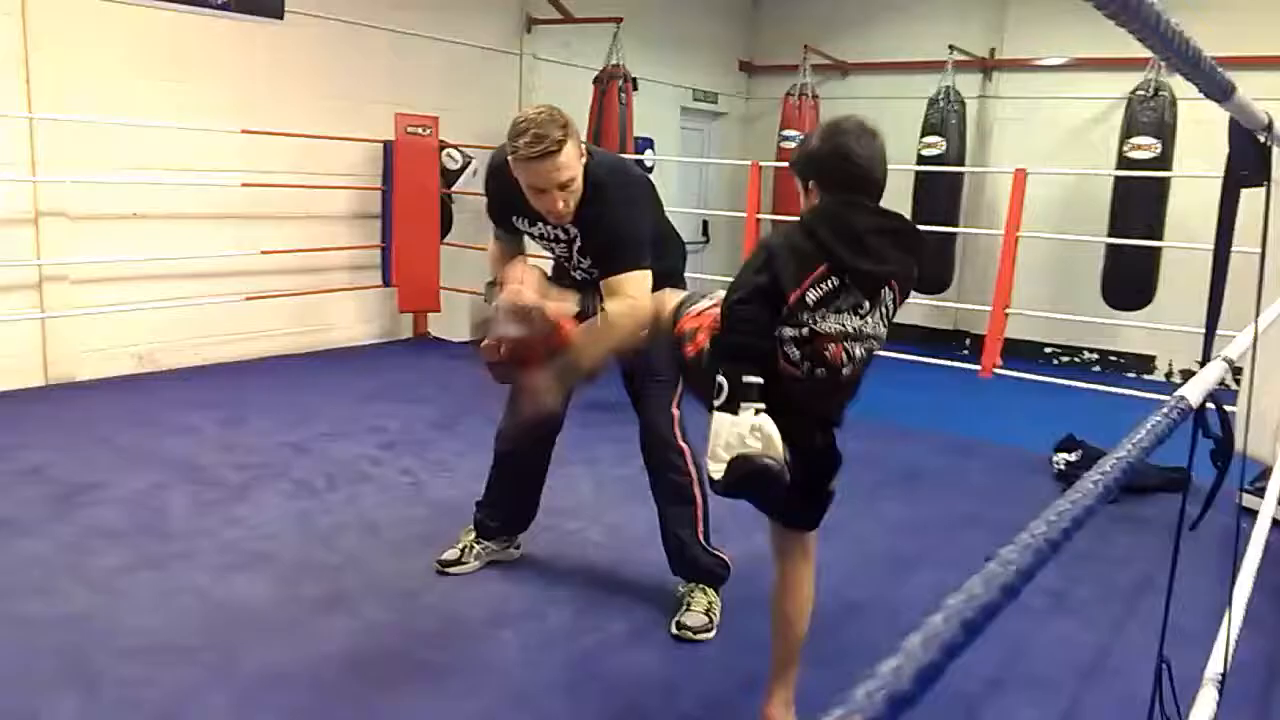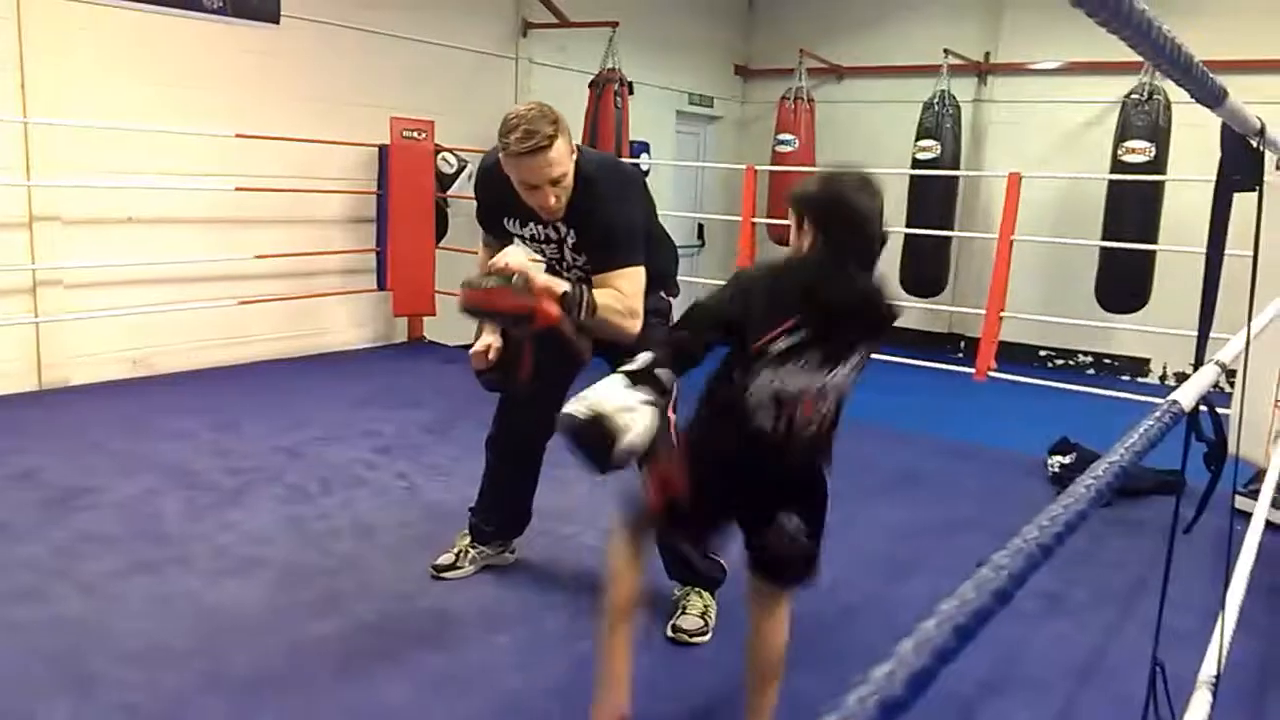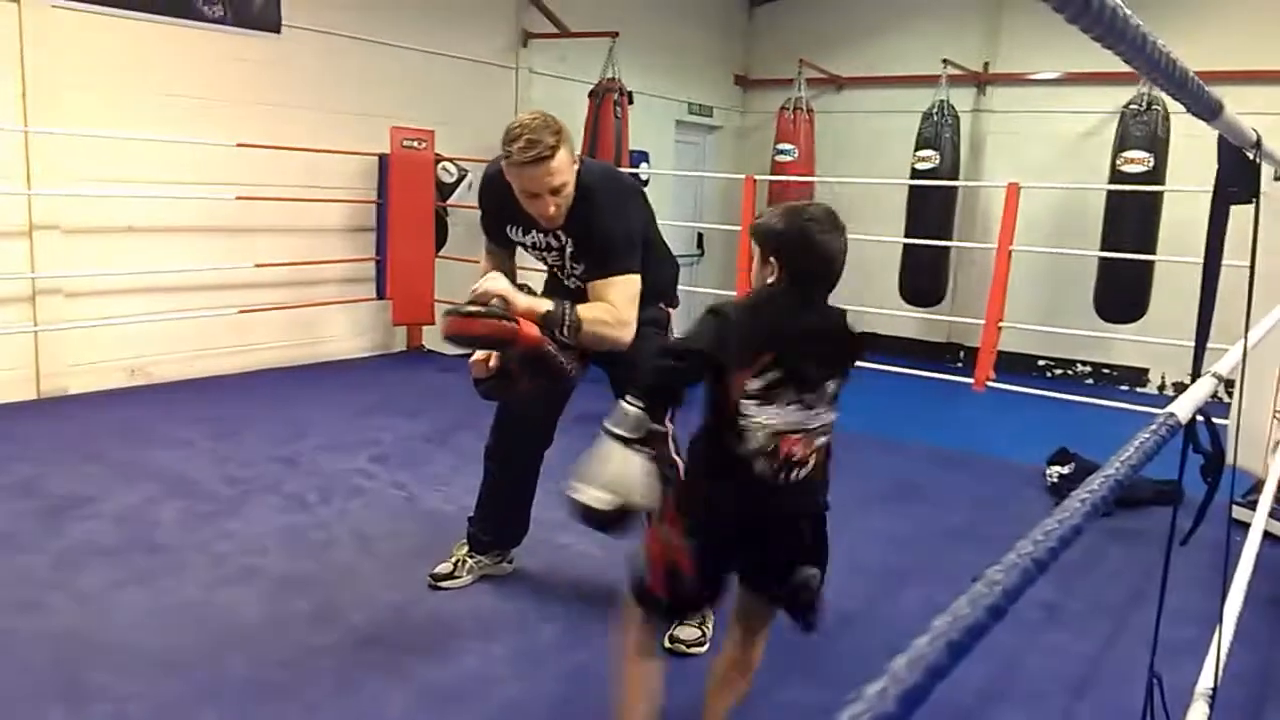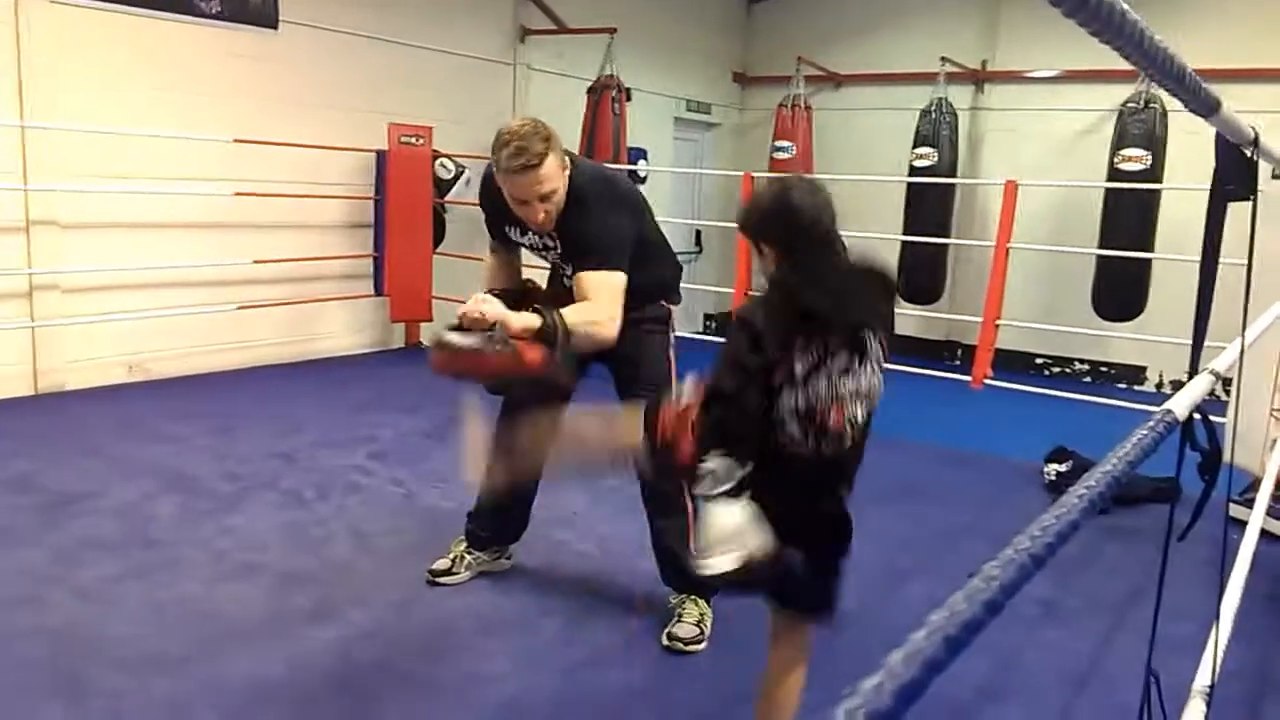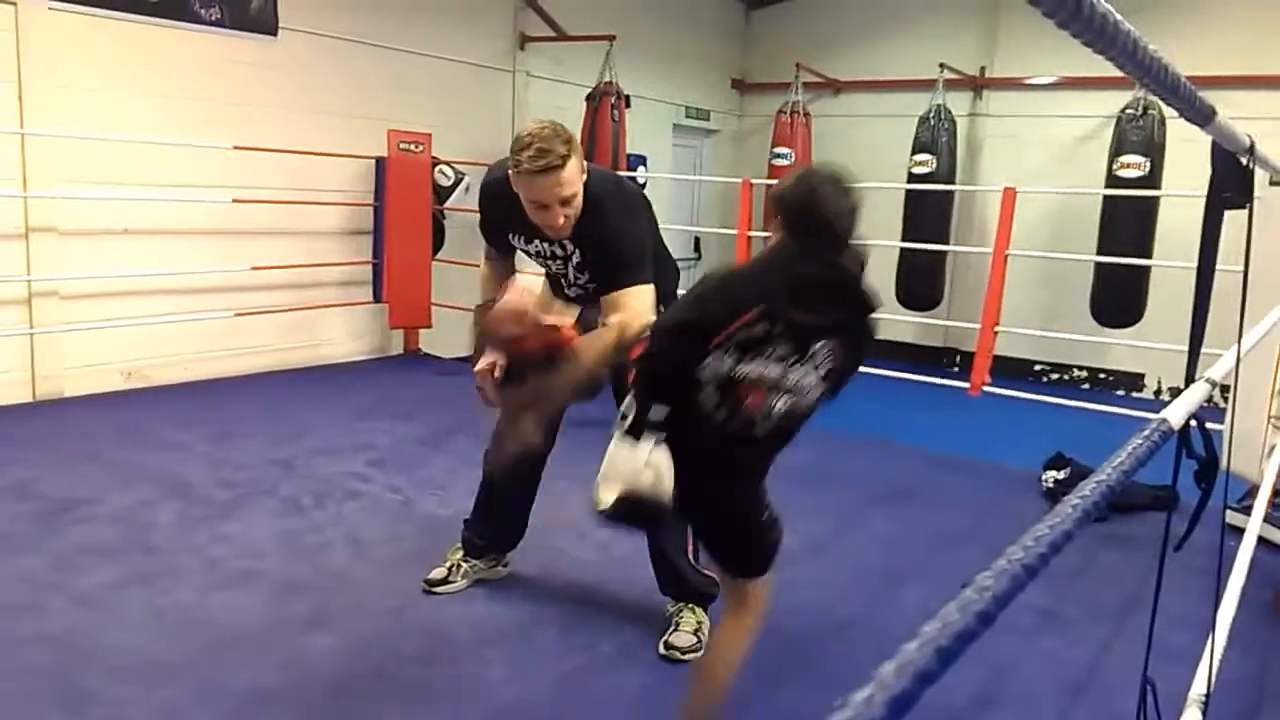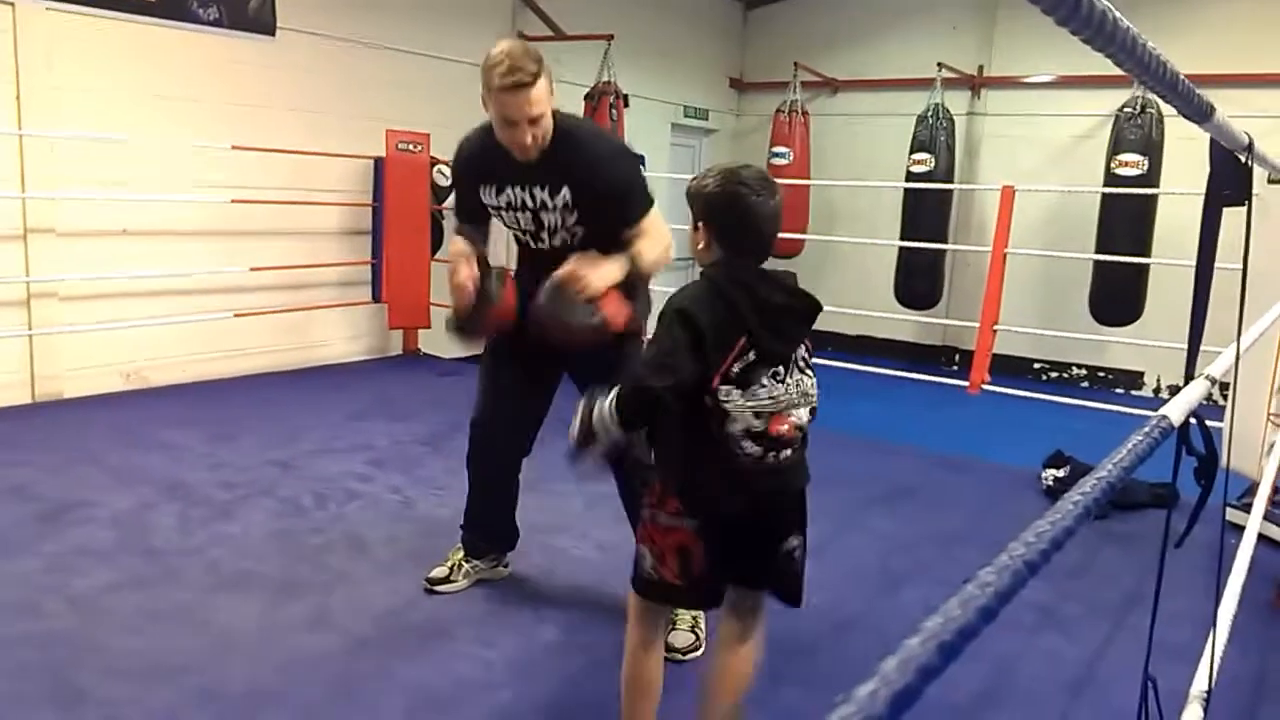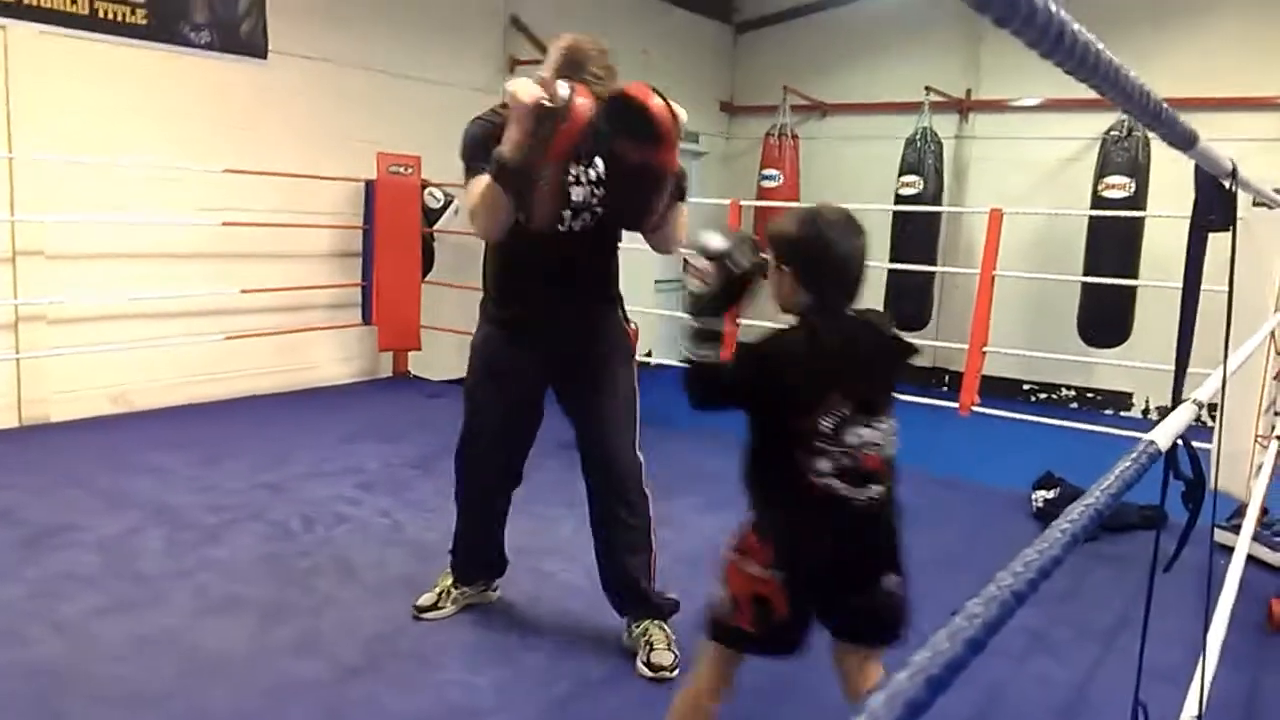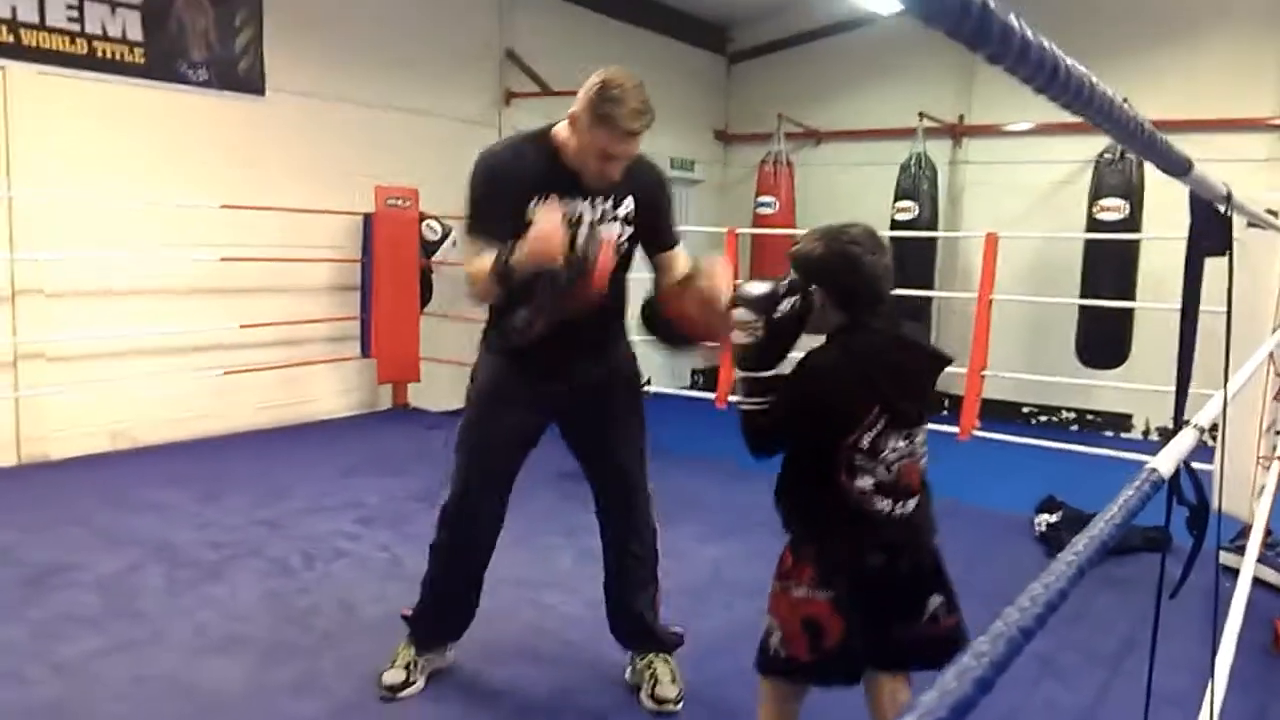
dt=0.4s
person 1, frame 1
left shoulder: (621, 190)
right shoulder: (502, 174)
left elbow: (631, 318)
right elbow: (506, 241)
left hip: (646, 297)
right hip: (574, 287)
left knee: (662, 430)
right knee: (527, 411)
left ankle: (701, 579)
right ankle: (496, 533)
person 1, frame 2
left shoulder: (613, 188)
right shoulder: (492, 176)
left elbow: (626, 319)
right elbow: (495, 249)
left wrist: (543, 283)
right wrist: (493, 328)
left hip: (635, 297)
right hip: (559, 291)
right knee: (517, 415)
left ankle: (696, 582)
right ankle: (490, 537)
person 1, frame 3
left shoulder: (611, 198)
right shoulder: (495, 186)
left elbow: (617, 328)
right elbow: (498, 259)
left wrist: (524, 302)
left hip: (636, 310)
right hip: (556, 303)
left knee: (652, 446)
right knee: (517, 426)
right ankle: (488, 547)
person 1, frame 4
left shoulder: (602, 199)
right shoulder: (494, 190)
left elbow: (603, 326)
left wrist: (515, 320)
right wrist: (499, 323)
left hip: (639, 305)
right hip: (566, 297)
right knee: (519, 421)
left ankle: (690, 590)
right ankle: (487, 543)
person 1, frame 5
left shoulder: (620, 209)
right shoulder: (498, 191)
left elbow: (631, 328)
right elbow: (497, 264)
left wrist: (553, 316)
right wrist: (493, 344)
left hip: (638, 319)
right hip: (562, 311)
right knee: (516, 431)
left ankle: (690, 598)
right ankle: (481, 551)
person 1, frame 6
left shoulder: (598, 153)
right shoulder: (475, 158)
left elbow: (657, 244)
right elbow: (468, 237)
left wrist: (614, 271)
right wrist: (465, 269)
right hip: (530, 308)
left knee: (634, 451)
right knee: (493, 432)
right ankle: (485, 549)
person 1, frame 7
left shoulder: (619, 140)
right shoulder: (491, 130)
left elbow: (666, 242)
right elbow: (487, 225)
left wrist: (664, 169)
right wrist: (518, 138)
left hip: (594, 330)
right hip: (510, 328)
left knee: (617, 471)
right knee: (482, 463)
left ankle: (644, 615)
right ankle: (476, 575)
person 1, frame 8
left shoulder: (644, 180)
right shoulder: (506, 167)
left elbow: (667, 261)
right elbow: (479, 275)
left wrist: (698, 285)
right wrist: (524, 260)
left hip: (602, 362)
right hip: (516, 359)
left knee: (628, 507)
right knee: (471, 506)
left ankle: (647, 648)
right ankle: (429, 640)
person 2, frame 1
left shoulder: (788, 244)
right shoulder: (902, 252)
left elbow: (742, 327)
left wrist: (733, 408)
left hip: (758, 410)
right hip: (811, 431)
left knee: (660, 304)
right knee: (794, 554)
left ankle: (550, 375)
person 2, frame 2
left shoulder: (759, 287)
right shoulder: (869, 316)
left elbow: (689, 340)
left wrist: (628, 387)
left hip: (708, 457)
right hip: (795, 481)
left knee: (634, 538)
right knee: (773, 599)
person 2, frame 3
left shoulder: (734, 323)
right shoulder: (840, 340)
left elbow: (664, 377)
left wrist: (620, 445)
left hip: (712, 502)
right hip: (791, 519)
left knee: (646, 616)
right knee: (751, 623)
person 2, frame 4
left shoulder: (764, 319)
right shoulder: (873, 300)
left elbow: (724, 398)
left wrist: (722, 498)
left hip: (746, 475)
right hip: (815, 502)
left knee: (629, 424)
right knee: (794, 634)
left ankle: (513, 457)
person 2, frame 5
left shoulder: (734, 287)
right shoulder: (854, 320)
left elbow: (664, 353)
left wrist: (637, 428)
left hip: (683, 444)
right hip: (732, 476)
right knee: (746, 605)
person 2, frame 6
left shoulder: (693, 307)
right shoulder: (789, 302)
left elbow: (646, 398)
left wrist: (597, 417)
left hip: (697, 496)
right hip: (777, 494)
left knee: (646, 623)
right knee: (744, 623)
person 2, frame 7
left shoulder: (782, 356)
right shoulder: (878, 343)
left elbow: (706, 389)
left wrist: (707, 311)
left hip: (791, 537)
right hip: (868, 532)
left knee: (718, 661)
right knee: (859, 657)
person 2, frame 8
left shoulder: (823, 372)
right shoulder: (908, 354)
left elbow: (761, 437)
left wrist: (755, 358)
left hip: (831, 560)
right hip: (905, 551)
